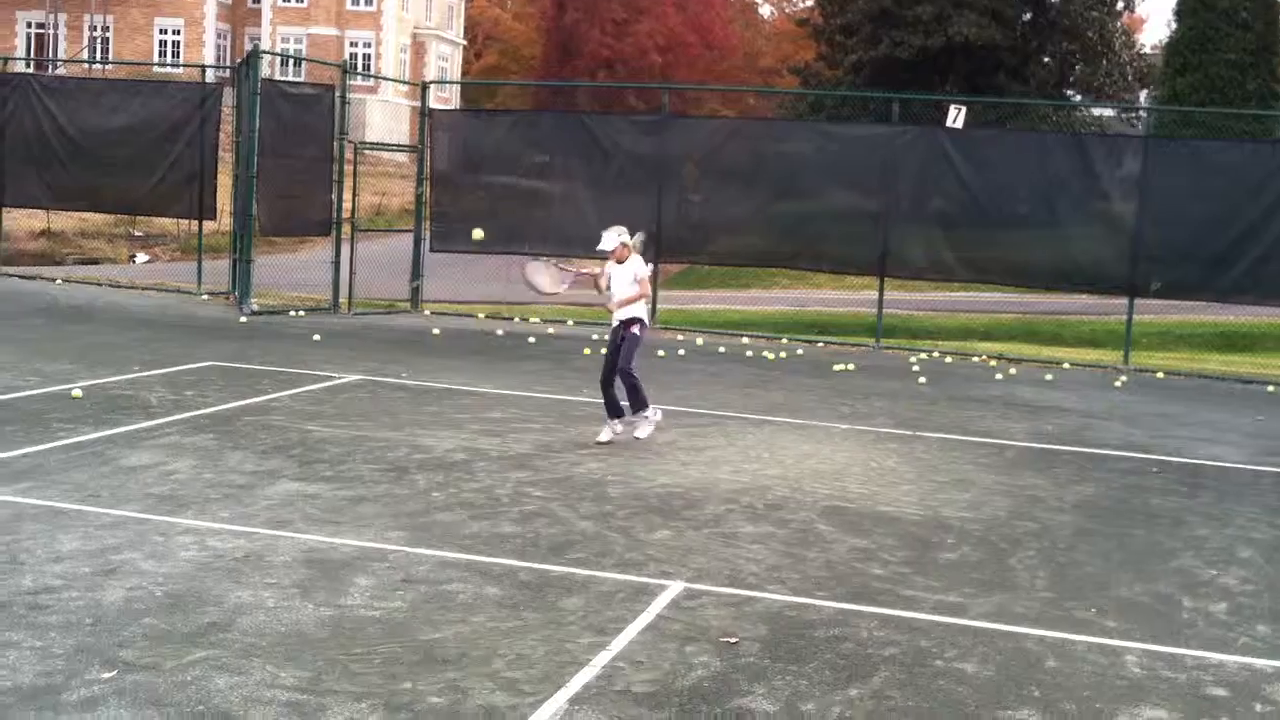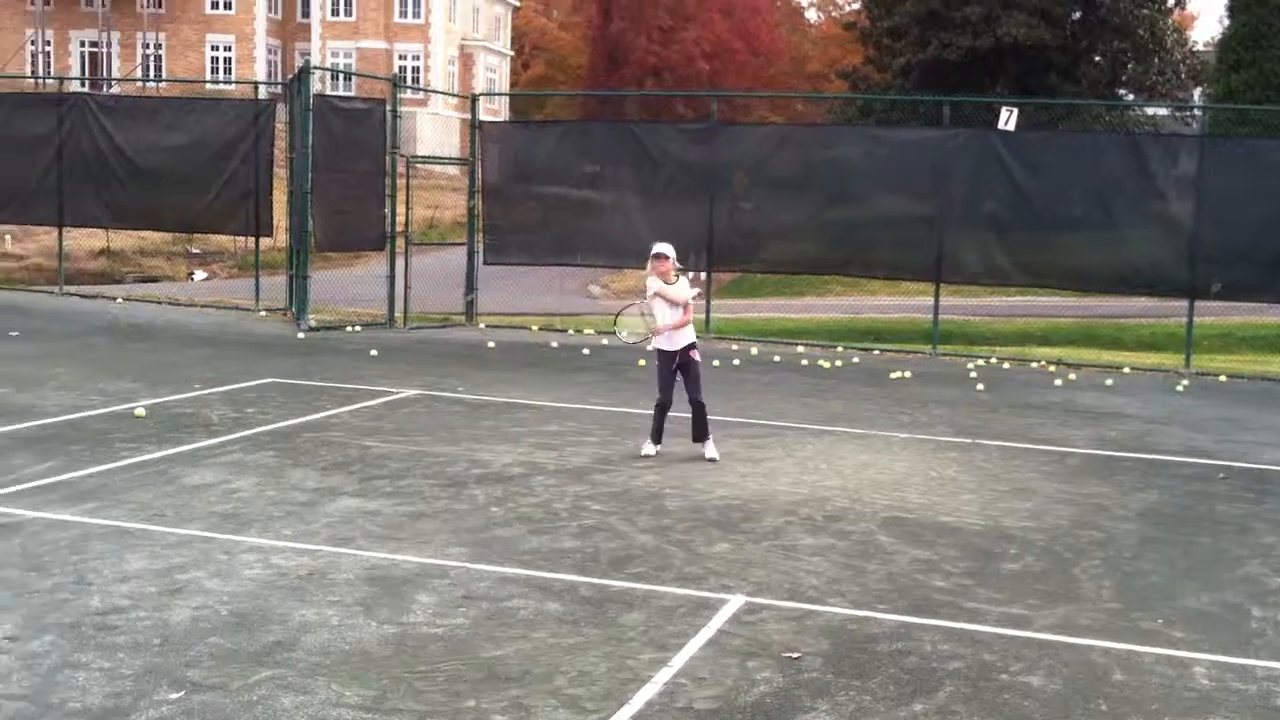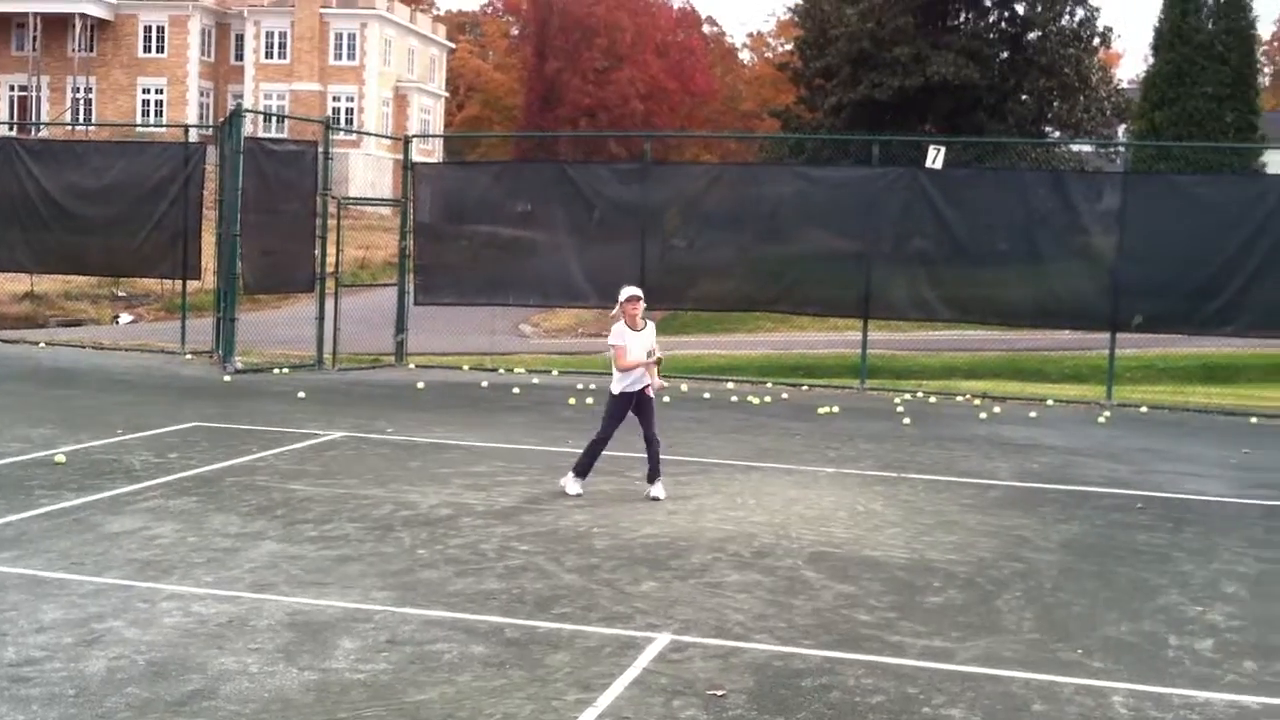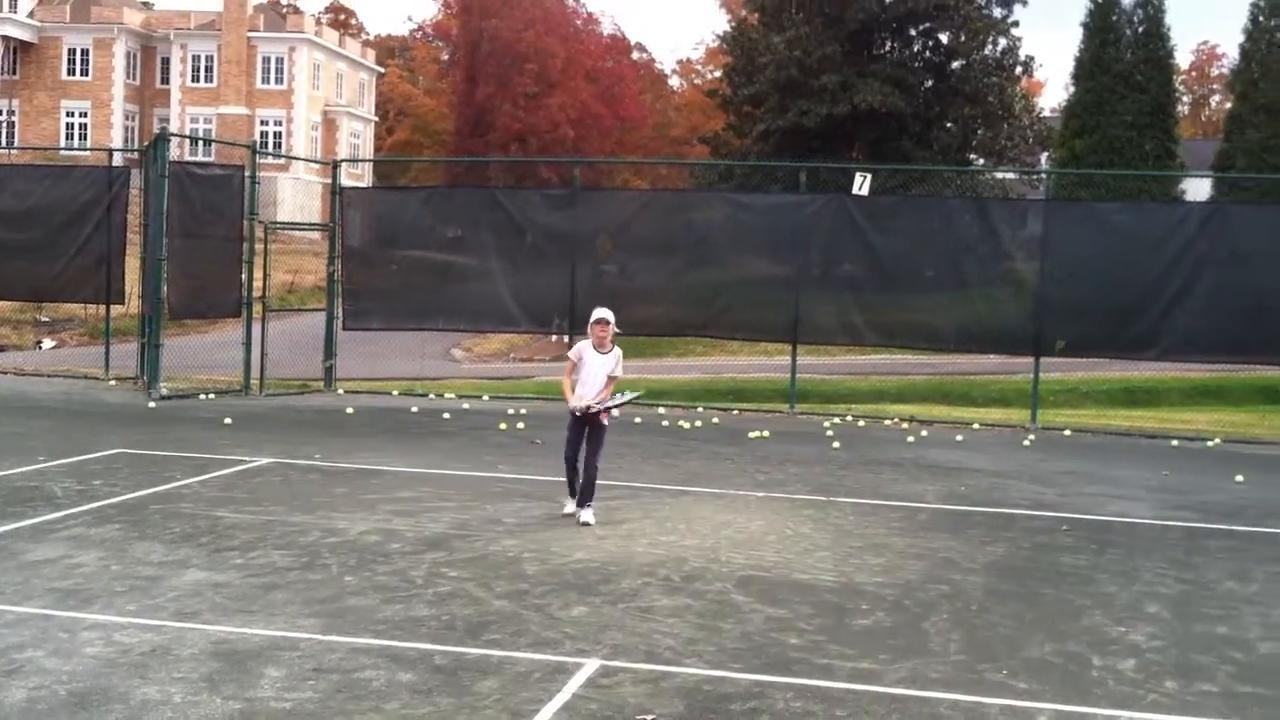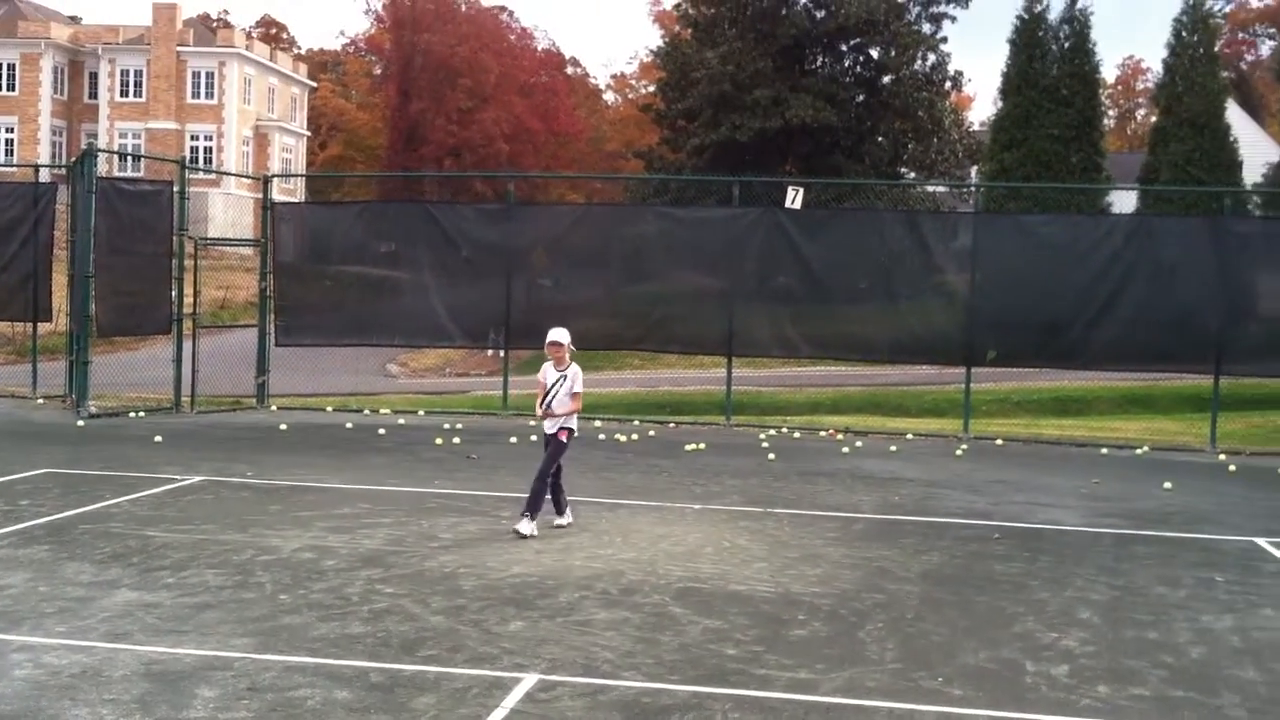
dt=0.4s
person 1, frame 1
left shoulder: (636, 261)
right shoulder: (610, 265)
left elbow: (645, 292)
right elbow: (603, 290)
left wrist: (619, 303)
right wrist: (596, 277)
left hip: (634, 322)
right hip: (618, 325)
left knee: (624, 368)
right knee: (606, 377)
left ankle: (646, 412)
right ankle: (615, 421)
person 1, frame 2
left shoulder: (683, 282)
right shoulder: (653, 282)
left elbow: (688, 317)
right elbow: (677, 298)
left wrist: (666, 327)
right wrist: (693, 293)
left hip: (687, 346)
right hip: (665, 349)
left knee: (696, 398)
right knee: (664, 399)
left ankle: (705, 440)
right ankle: (654, 441)
person 1, frame 3
left shoulder: (650, 327)
right shoulder: (618, 329)
left elbow: (651, 359)
right elbow: (621, 364)
left wrist: (655, 378)
right wrist: (649, 360)
left hip: (643, 389)
right hip: (620, 391)
left knee: (651, 436)
right knee: (602, 437)
left ankle: (655, 482)
right ankle: (575, 477)
person 1, frame 4
left shoulder: (616, 353)
right shoulder: (581, 347)
left elbow: (610, 387)
right elbow: (566, 376)
left wrist: (592, 404)
right wrist: (570, 400)
left hip: (599, 411)
right hip: (578, 410)
left knee: (591, 461)
right knee: (570, 456)
left ankle: (585, 506)
right ankle: (574, 497)
person 1, frame 5
left shoulder: (574, 370)
right shoulder: (546, 368)
left elbow: (577, 405)
right elbow: (541, 396)
left wrist: (557, 413)
right wrist: (539, 410)
left hip: (565, 427)
right hip: (549, 426)
left knee: (543, 473)
right knee: (552, 474)
left ankle: (529, 518)
right ankle: (563, 512)
